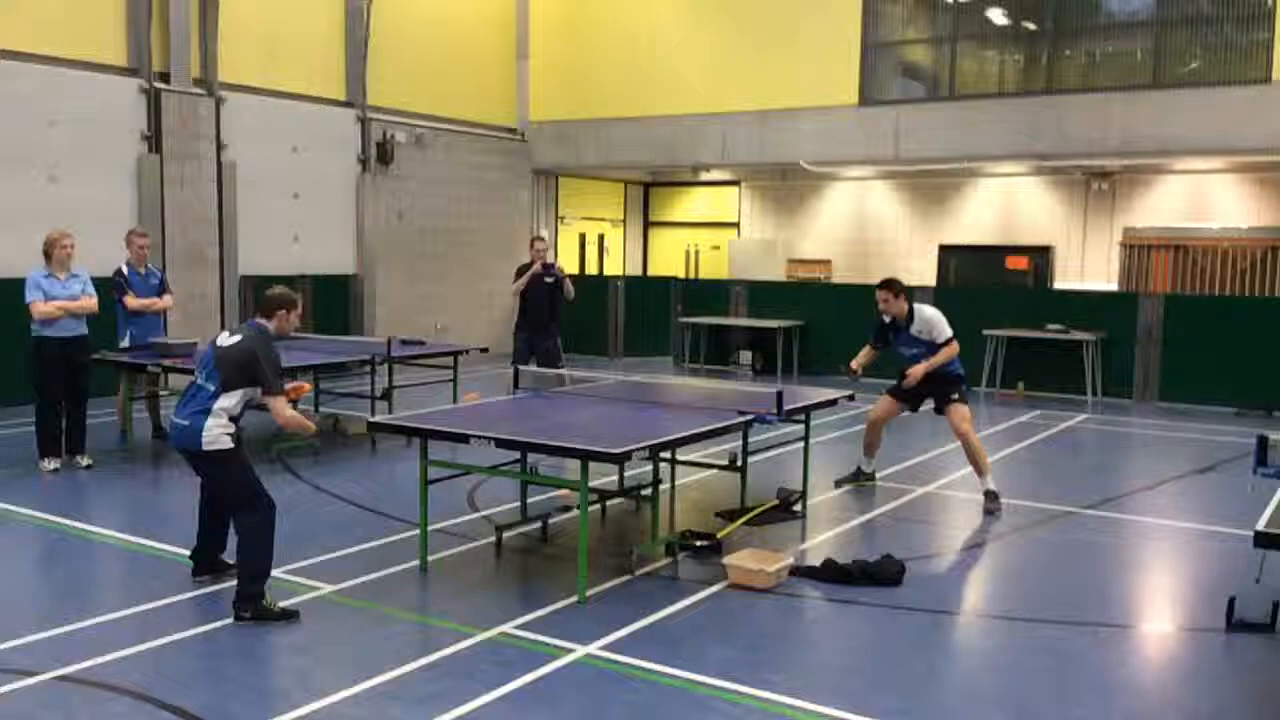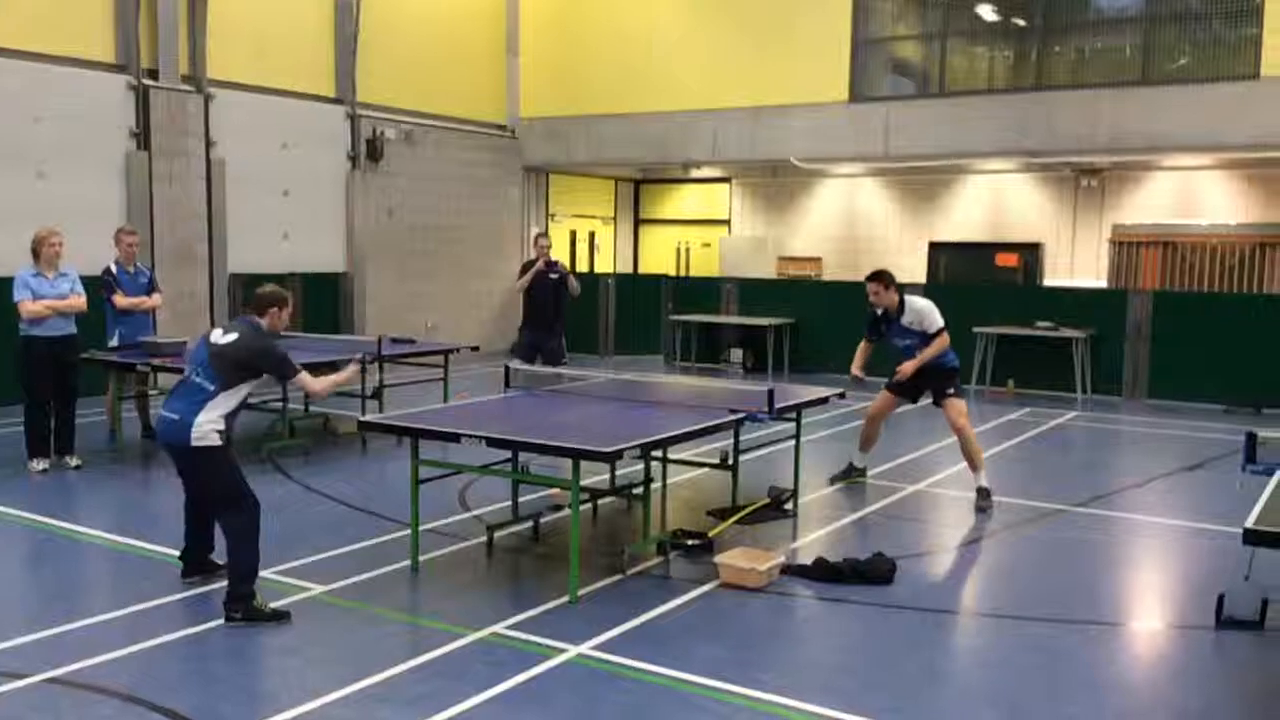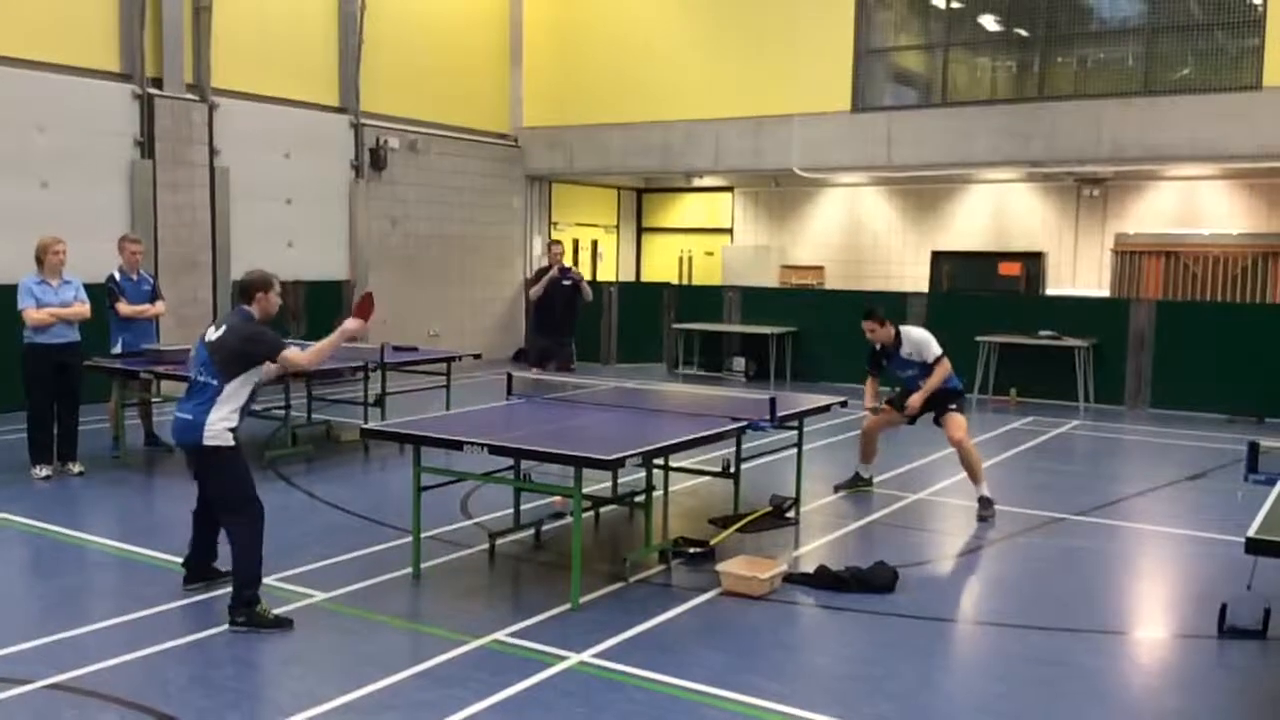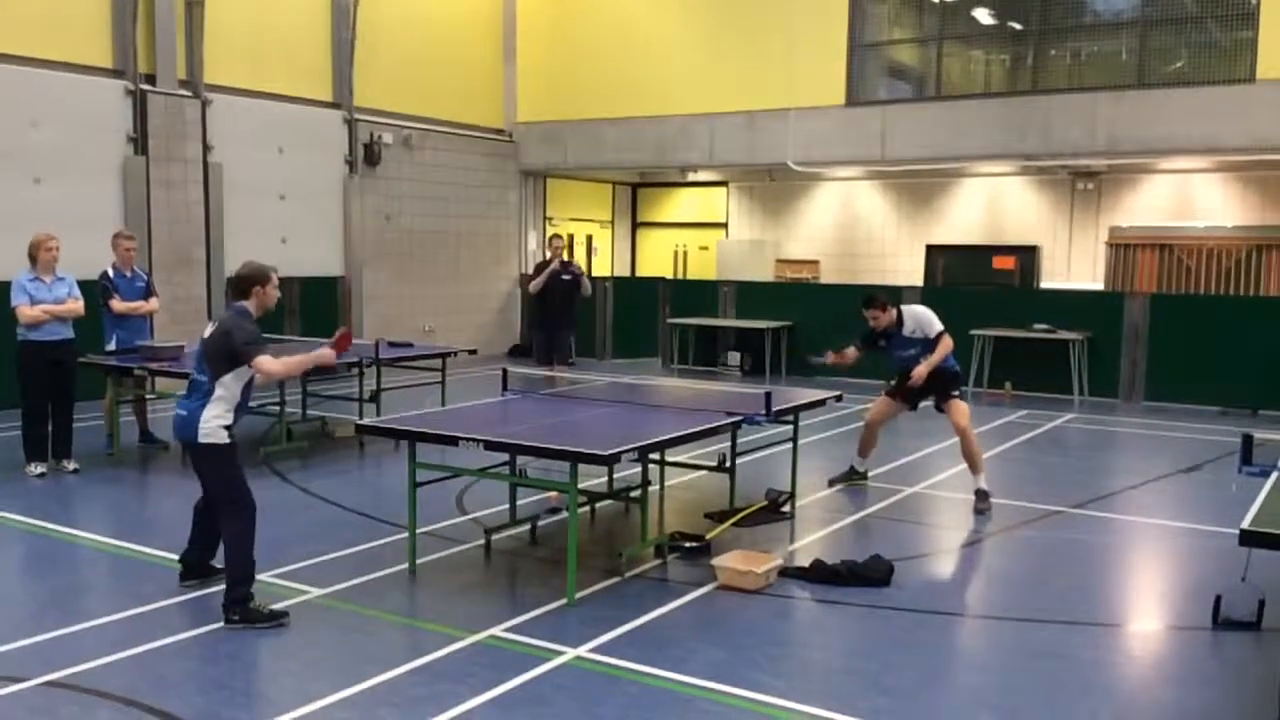
dt=0.2s
person 1, frame 1
left shoulder: (231, 335)
right shoulder: (262, 349)
right elbow: (282, 417)
left wrist: (275, 391)
right wrist: (308, 427)
left hip: (183, 428)
right hip: (208, 436)
left knee: (218, 490)
right knee: (257, 509)
left ankle: (206, 562)
right ankle: (250, 602)
person 1, frame 2
left shoulder: (223, 334)
right shoulder: (260, 347)
right elbow: (314, 388)
right wrist: (346, 376)
left hip: (170, 424)
right hip: (197, 434)
left knee: (201, 495)
right knee: (241, 509)
left ankle: (195, 563)
right ankle: (240, 602)
person 1, frame 3
left shoulder: (223, 326)
right shoulder: (250, 332)
right elbow: (304, 360)
left wrist: (271, 369)
right wrist: (343, 332)
left hip: (187, 425)
right hip: (212, 433)
left knee: (212, 500)
right knee: (246, 513)
left ankle: (198, 569)
right ankle: (245, 608)
person 1, frame 4
left shoulder: (229, 321)
right shoulder: (240, 327)
right elbow: (270, 369)
left wrist: (289, 370)
right wrist: (315, 357)
left hip: (192, 422)
right hip: (209, 429)
left knee: (215, 496)
right knee: (239, 509)
left ankle: (195, 566)
right ankle: (239, 605)
person 2, frame 1
left shoulder: (82, 277)
right shoulder: (35, 278)
left elbow: (93, 306)
right elbow: (39, 313)
left wrist: (59, 304)
right wrist: (77, 307)
left hip: (78, 343)
right hip: (47, 345)
left knee: (78, 399)
right knee: (49, 401)
left ankle: (77, 452)
right ankle: (49, 455)
person 2, frame 2
left shoulder: (71, 276)
right shoulder: (24, 277)
left elbow: (81, 305)
right elbow: (28, 312)
left wrist: (48, 303)
right wrist: (65, 306)
left hip: (67, 343)
right hip: (35, 345)
left knee: (67, 399)
right knee: (37, 400)
left ankle: (66, 452)
right ankle: (38, 455)
person 2, frame 3
left shoulder: (74, 283)
right shoulder: (28, 285)
left elbow: (85, 313)
right elbow: (31, 319)
left wrist: (52, 312)
right wrist: (69, 314)
left hip: (70, 350)
right hip: (39, 352)
left knee: (70, 406)
right knee: (40, 408)
left ankle: (68, 459)
right ankle: (41, 462)
person 2, frame 4
left shoulder: (68, 280)
right shoulder: (22, 282)
left elbow: (79, 310)
right elbow: (25, 316)
left wrist: (46, 308)
right wrist: (63, 310)
left hip: (64, 347)
right hip: (33, 349)
left knee: (64, 403)
right knee: (35, 405)
left ankle: (63, 456)
right ankle: (35, 459)
person 3, frame 1
left shoulder: (929, 316)
right shoulder: (886, 323)
left elbow: (953, 348)
right elbow: (871, 349)
left wrist: (924, 367)
right wrist: (858, 362)
left hip: (945, 376)
right hip: (914, 375)
left knee: (963, 430)
right knee: (874, 419)
left ankle: (990, 490)
right ankle: (865, 471)
person 3, frame 2
left shoulder: (920, 306)
right shoulder: (878, 316)
left elbow: (944, 340)
right elbow: (867, 342)
left wrist: (914, 363)
right wrist: (857, 365)
left hip: (942, 368)
right hip: (909, 369)
left knee: (959, 425)
right knee: (873, 414)
left ankle: (982, 486)
right ankle: (858, 466)
person 3, frame 3
left shoulder: (917, 337)
right shoulder: (878, 350)
left elbow: (944, 368)
right elbow: (873, 378)
left wrist: (921, 396)
right wrist: (870, 402)
left hip: (945, 390)
right hip: (913, 393)
left knee: (958, 438)
right knee: (869, 427)
left ankle: (984, 498)
right ankle: (863, 477)
person 3, frame 4
left shoulder: (920, 315)
right shoulder: (876, 332)
left elbow: (946, 342)
right elbow: (852, 353)
left wrist: (926, 366)
right wrist: (835, 358)
left hip: (945, 375)
right hip: (910, 377)
left knee: (962, 427)
right knee: (872, 422)
left ankle: (981, 490)
right ankle: (858, 470)
person 4, frame 1
left shoulder: (157, 274)
right shoulder: (121, 274)
left elbow: (168, 303)
right elbow: (130, 304)
left wrist: (141, 303)
right wrist: (154, 300)
left hip: (155, 340)
right hip: (132, 341)
left knee: (153, 387)
right knee: (127, 388)
left ankle: (157, 428)
right ankle: (125, 432)
person 4, frame 2
left shoulder: (146, 272)
right shoulder: (110, 272)
left elbow: (156, 301)
right elbow: (119, 303)
left wrist: (130, 302)
right wrist: (142, 299)
left hip: (145, 338)
right hip: (120, 339)
left knee: (142, 386)
right knee: (116, 387)
left ankle: (147, 427)
person 4, frame 3
left shoulder: (149, 280)
right shoulder: (113, 280)
left elbow: (160, 309)
right elbow: (122, 310)
left wrist: (133, 310)
right wrist: (147, 307)
left hip: (148, 346)
right hip: (124, 347)
left knee: (145, 393)
right knee: (119, 395)
left ankle: (150, 436)
right ankle: (116, 440)
person 4, frame 4
left shoulder: (143, 277)
right shoulder: (107, 277)
left elbow: (154, 306)
right elbow: (116, 307)
left wrist: (127, 308)
right wrist: (140, 304)
left hip: (142, 343)
right hip: (118, 345)
left knee: (140, 390)
right knee: (114, 392)
left ankle: (144, 433)
right ankle: (111, 437)
